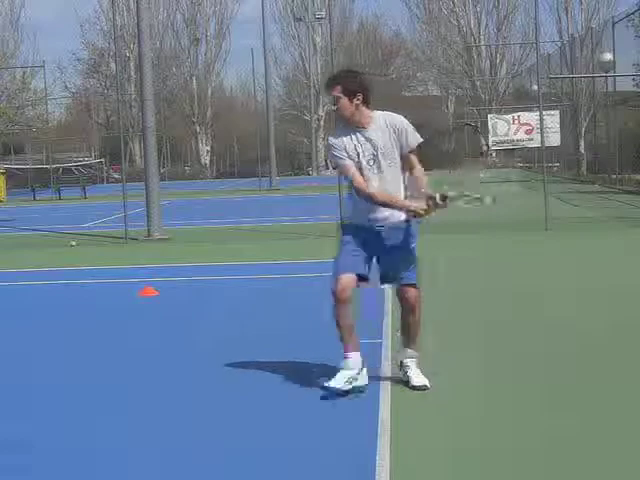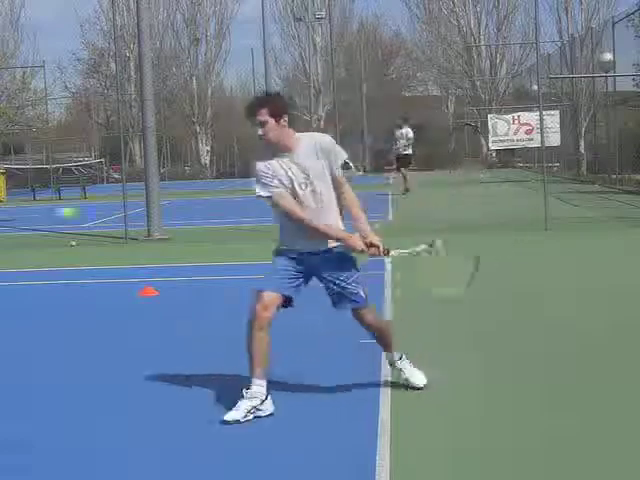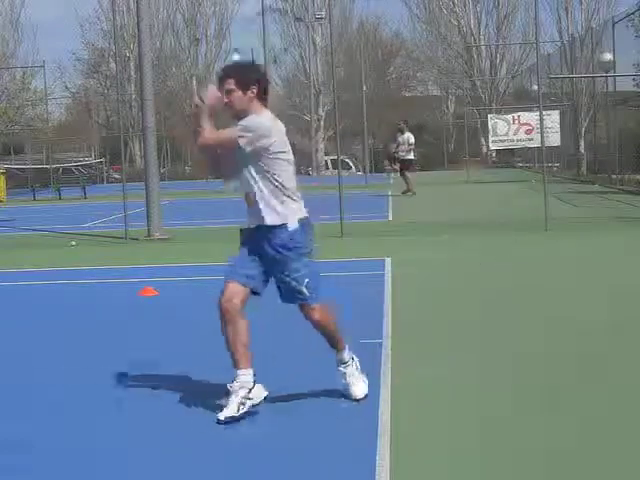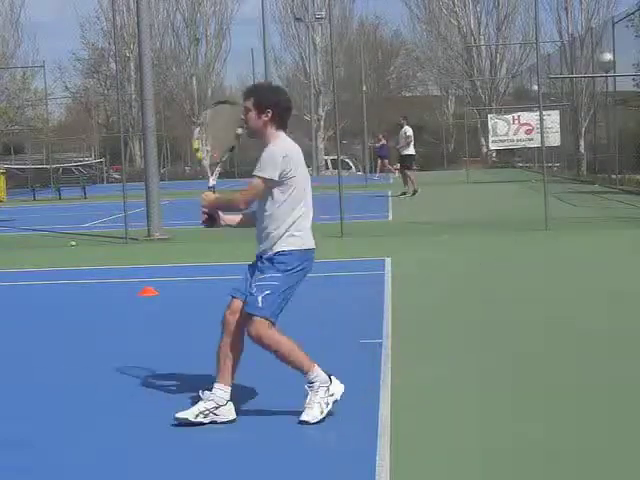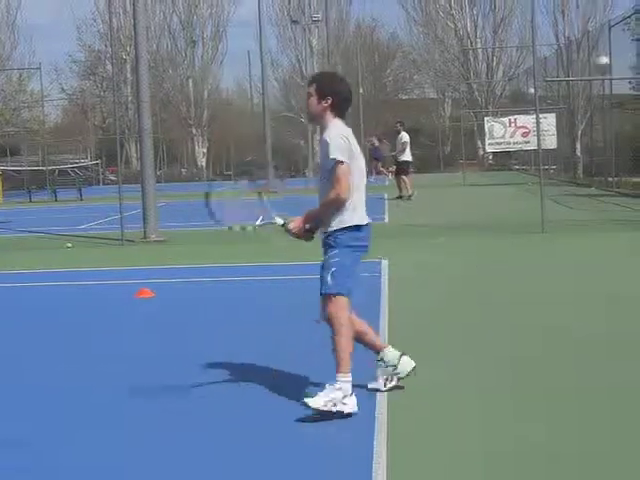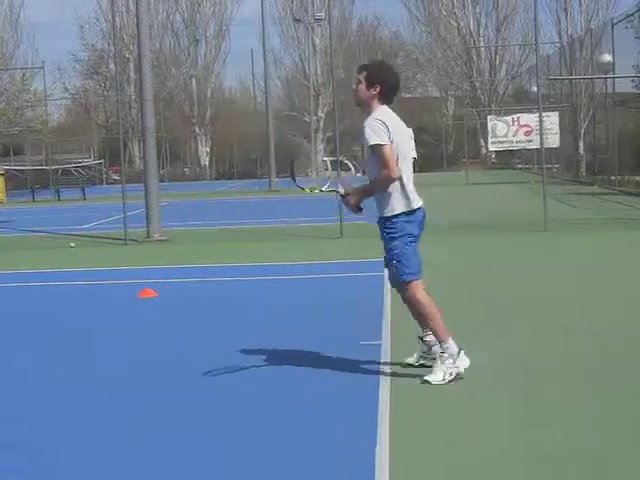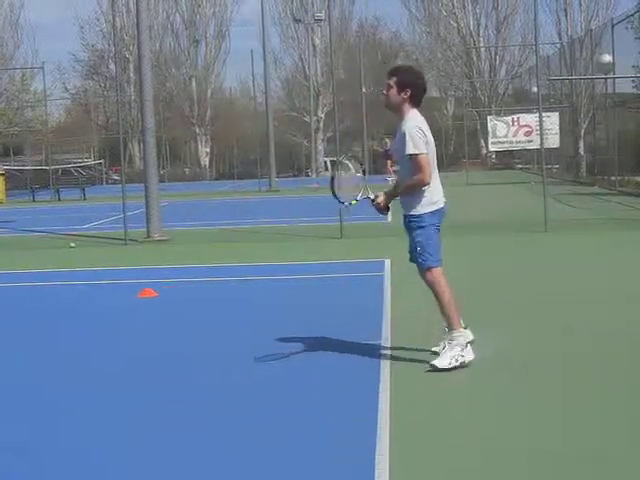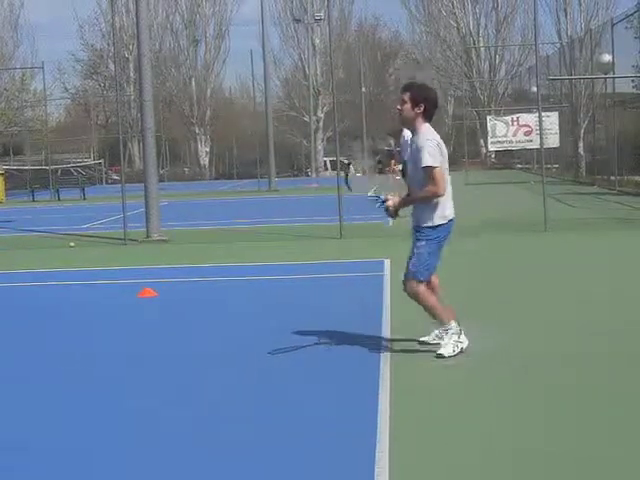
dt=0.3s
person 1, frame 1
left shoulder: (395, 124)
right shoulder: (337, 139)
left elbow: (414, 167)
right elbow: (361, 187)
left wrist: (427, 193)
right wrist: (408, 204)
left hip: (396, 226)
right hip: (358, 227)
left knee: (409, 296)
right knee: (342, 289)
left ankle: (408, 361)
right ankle: (353, 362)
person 1, frame 2
left shoulder: (321, 144)
right shoulder: (265, 166)
left elbow: (342, 190)
right elbow: (295, 214)
left wrist: (365, 231)
right wrist: (344, 236)
left hip: (334, 250)
right hip: (293, 252)
left knee: (367, 317)
right knee: (262, 310)
left ankle: (399, 363)
right ankle: (258, 394)
person 1, frame 3
left shoulder: (262, 125)
right shoulder: (248, 129)
left elbow: (206, 143)
right elbow: (217, 162)
left wrist: (204, 111)
right wrist: (205, 110)
left hip: (286, 231)
right hip: (258, 232)
left knee: (312, 310)
right knee: (229, 301)
left ankle: (348, 364)
right ankle: (245, 383)
person 1, frame 4
left shoulder: (280, 150)
right shoulder: (275, 151)
left elbow: (244, 199)
left wrist: (214, 201)
right wrist: (225, 217)
left hip: (290, 253)
right hip: (272, 253)
left knee: (258, 328)
right knee: (232, 318)
left ankle: (321, 383)
right ankle: (220, 399)
person 1, frame 5
left shoulder: (333, 135)
right shoulder: (338, 135)
left elbow: (342, 193)
left wrist: (306, 220)
right wrist: (311, 222)
left hip: (347, 233)
right hip: (346, 231)
left knee: (335, 306)
right knee: (336, 307)
left ankle: (343, 390)
right ankle: (392, 359)
person 1, frame 6
left shoulder: (374, 122)
right shoulder: (394, 121)
left elbow: (391, 172)
left wrist: (359, 193)
right wrist: (363, 192)
left hip: (397, 215)
right hip: (407, 211)
left knee: (410, 287)
right knee: (403, 284)
left ankle: (450, 353)
right ankle: (429, 341)
person 1, frame 7
left shoulder: (411, 127)
right shoulder: (411, 124)
left elbow: (424, 176)
left wrist: (389, 195)
right wrist: (391, 193)
left hip: (423, 212)
right hip: (420, 211)
left knee: (432, 275)
right knee: (429, 274)
left ankle: (459, 343)
right ankle: (458, 330)
person 1, frame 8
left shoulder: (426, 141)
right shoulder: (418, 138)
left elbow: (437, 188)
left wrist: (401, 201)
right wrist: (401, 200)
left hip: (433, 223)
right hip: (427, 221)
left knee: (413, 285)
right knee: (426, 278)
left ankle: (454, 332)
right ankle: (447, 327)
